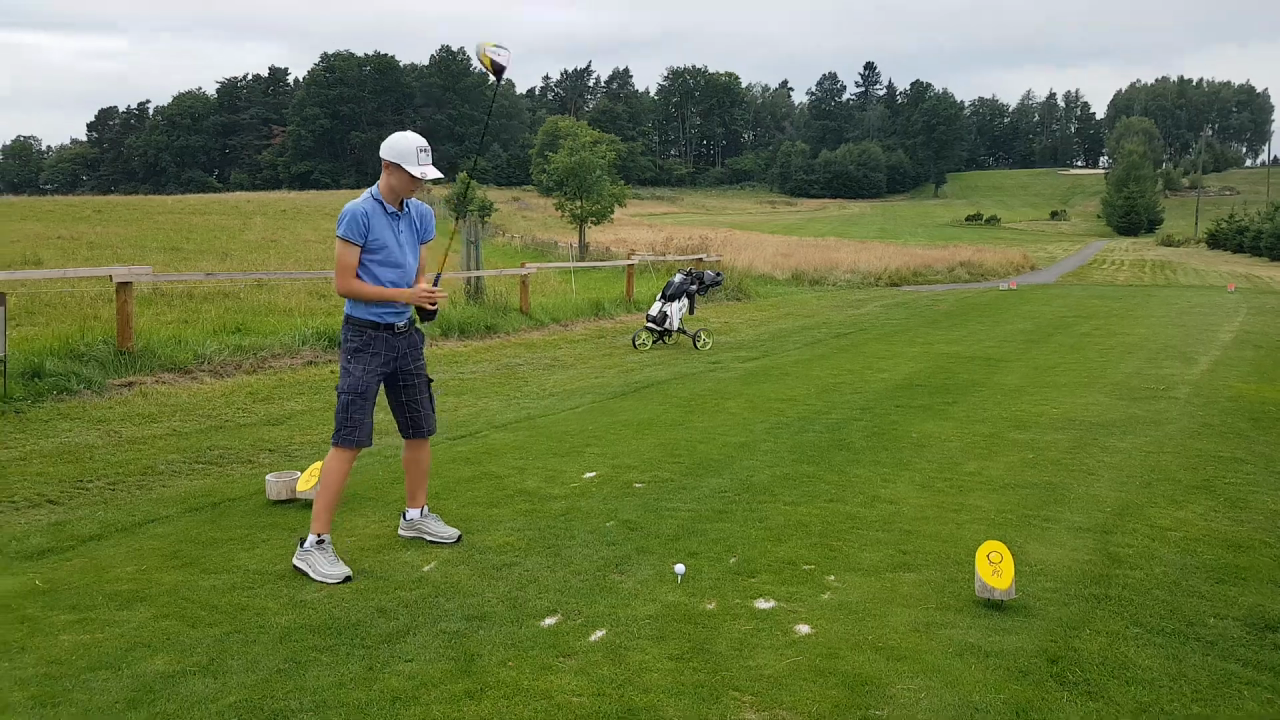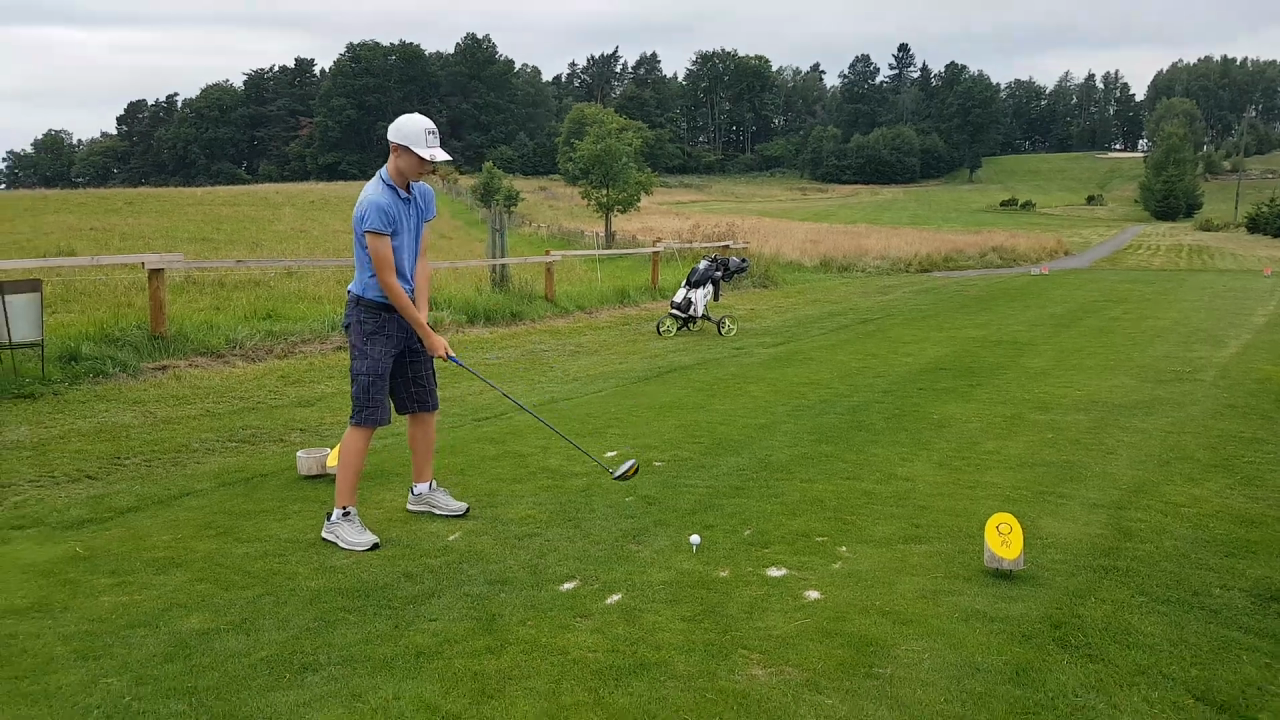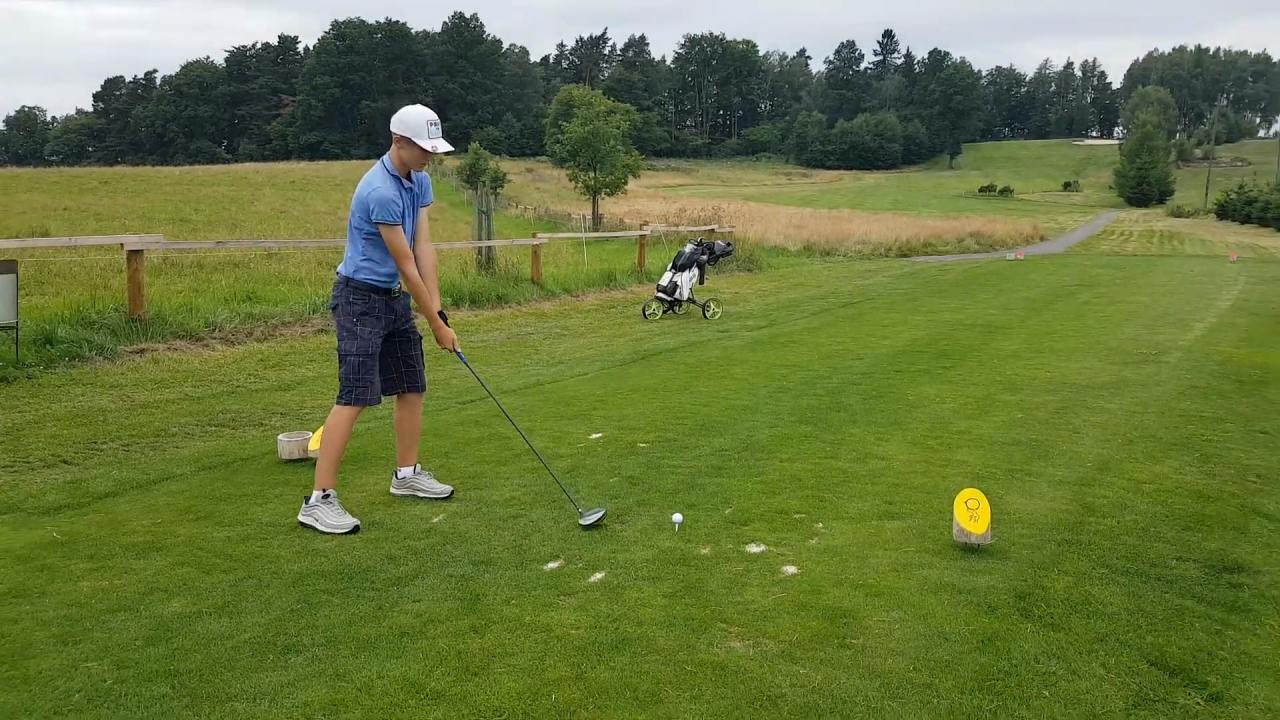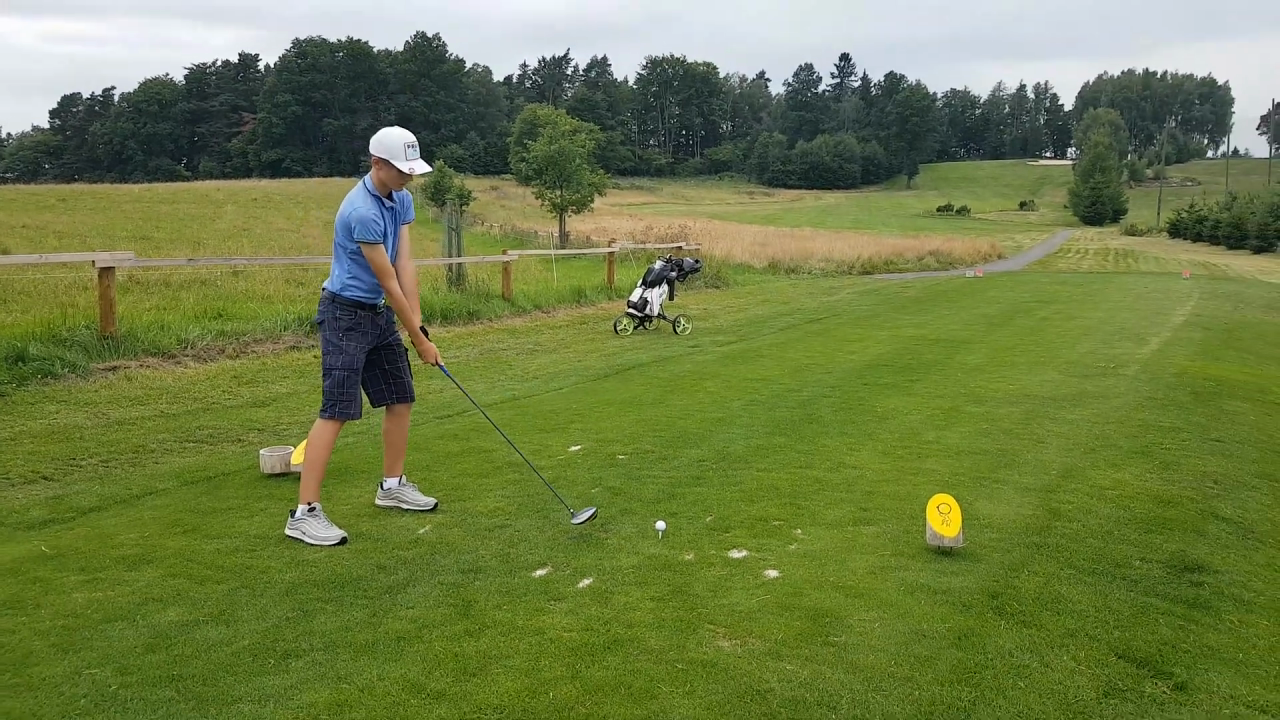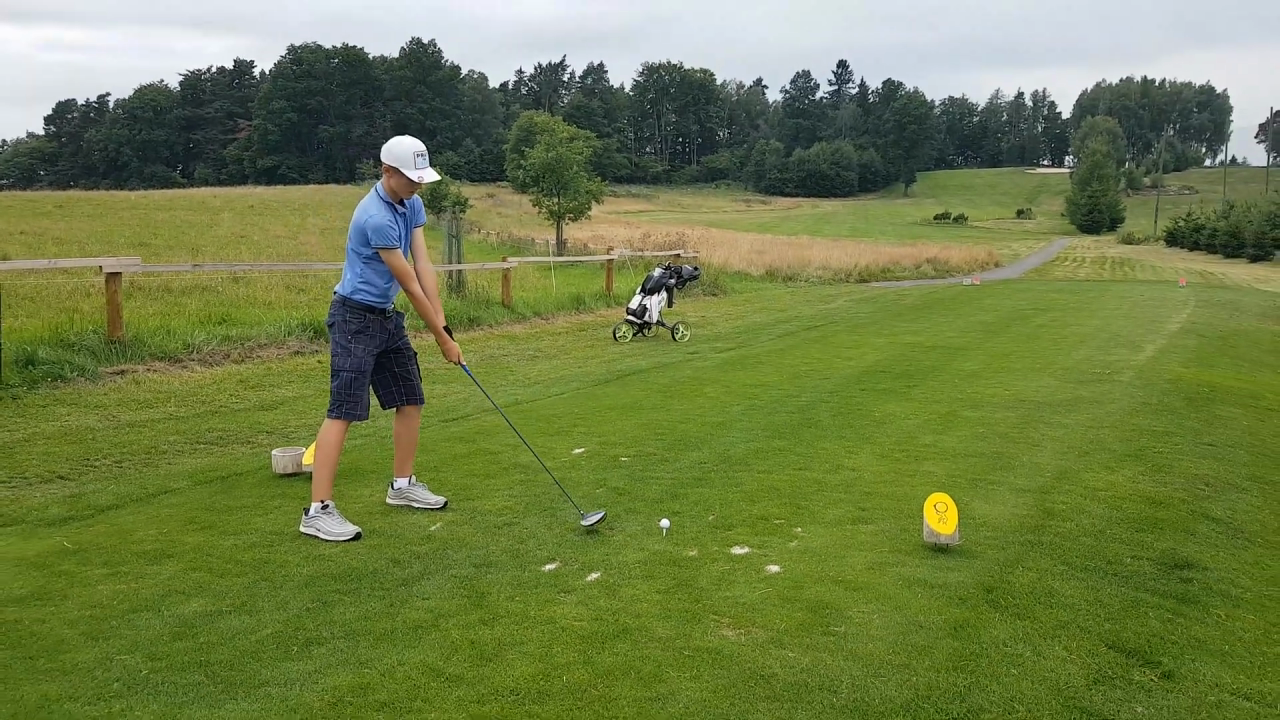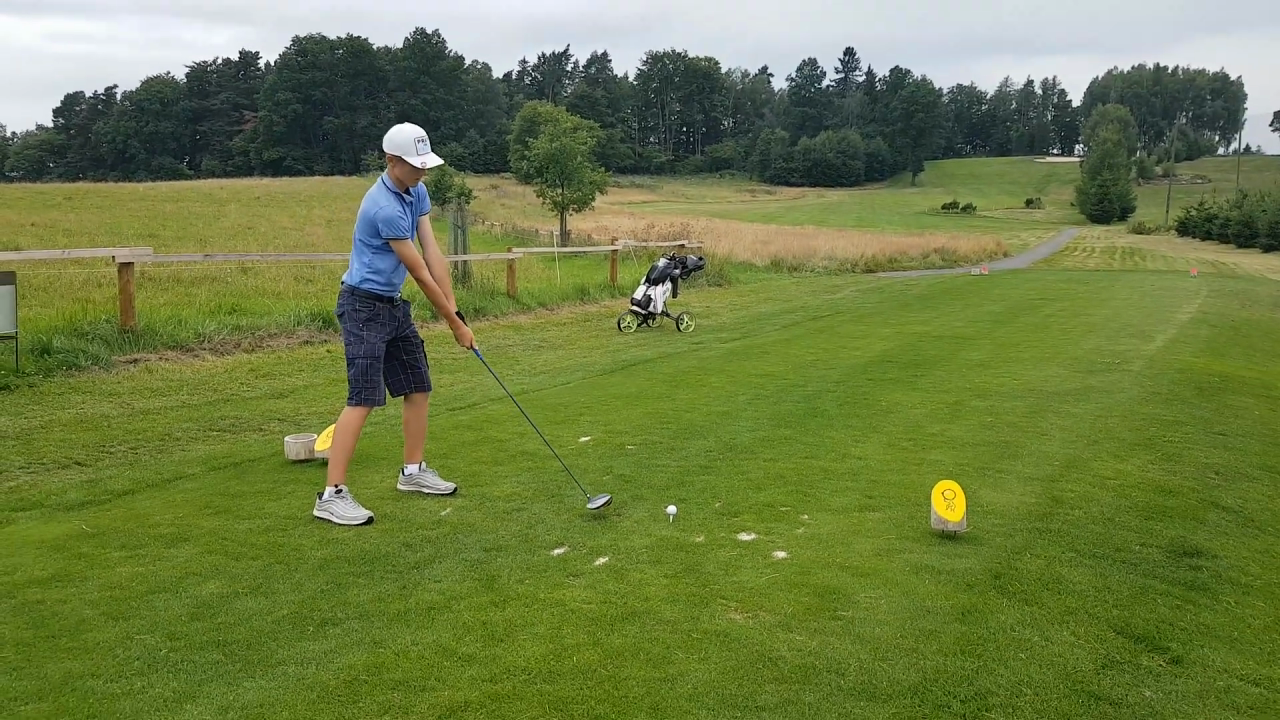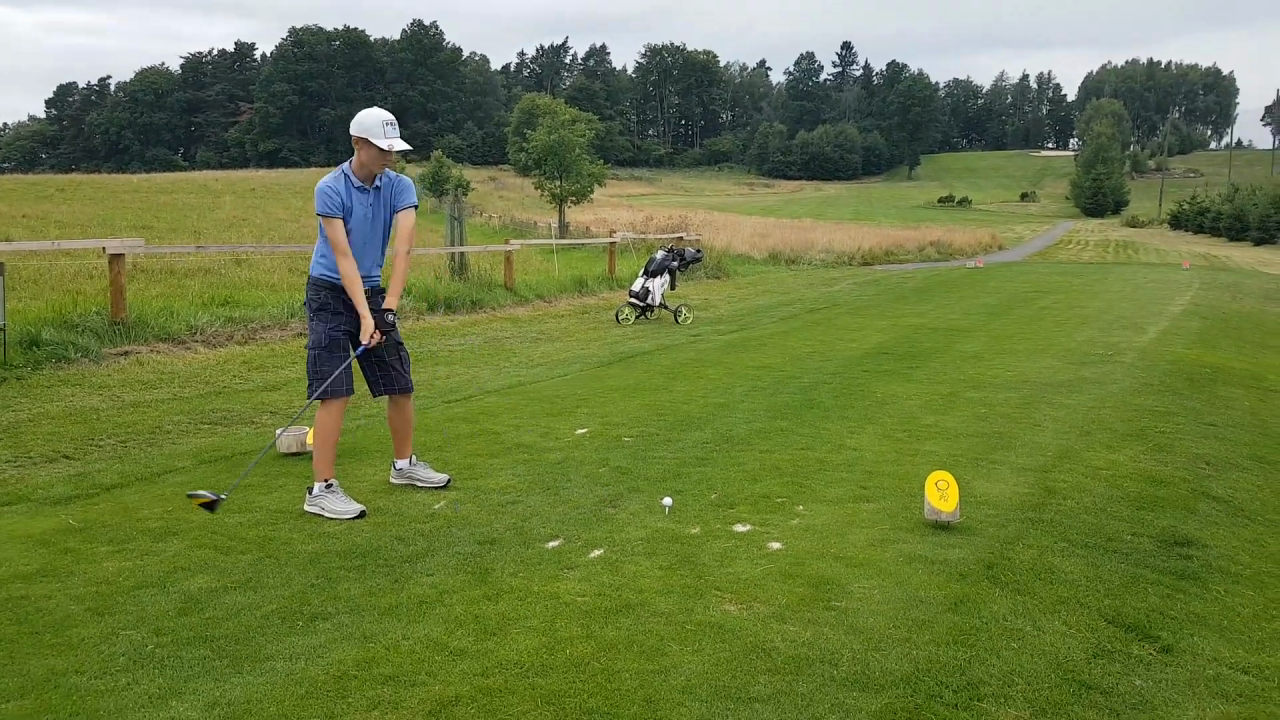
dt=0.4s
person 1, frame 1
left shoulder: (422, 214)
right shoulder: (357, 213)
right elbow: (344, 283)
left wrist: (427, 294)
right wrist: (405, 296)
left hip: (404, 334)
right hip: (364, 337)
left knee: (420, 430)
right knee: (349, 440)
left ankle: (415, 515)
right ankle: (314, 544)
person 1, frame 2
left shoulder: (423, 195)
right shoulder: (377, 202)
left elbow: (419, 263)
right elbow: (386, 281)
left wrist: (425, 320)
right wrist: (426, 334)
left hip: (404, 316)
right hip: (372, 316)
left knee: (424, 406)
right knee: (367, 416)
left ankle: (423, 490)
right ankle: (340, 516)
person 1, frame 3
left shoulder: (420, 181)
right shoulder: (380, 191)
left elbow: (424, 247)
right elbow: (406, 265)
left wrist: (438, 309)
right wrist: (437, 325)
left hip: (392, 297)
right hip: (360, 298)
left knee: (412, 387)
right knee: (355, 396)
left ankle: (407, 474)
right ankle: (319, 499)
person 1, frame 4
left shoulder: (401, 199)
right shoulder: (362, 211)
left elbow: (405, 264)
right elbow: (389, 281)
left wrist: (419, 324)
right wrist: (419, 340)
left hip: (378, 313)
right hip: (345, 315)
left knee: (400, 398)
right knee: (336, 410)
left ankle: (392, 485)
right ankle: (305, 512)
person 1, frame 5
left shoulder: (413, 205)
right shoulder: (375, 217)
left elbow: (424, 267)
right elbow: (410, 284)
left wrist: (443, 324)
right wrist: (442, 339)
left hip: (386, 317)
right hip: (355, 318)
left knee: (411, 400)
right knee: (344, 411)
left ankle: (403, 485)
right ankle: (318, 510)
person 1, frame 6
left shoulder: (417, 193)
right shoulder: (383, 209)
left elbow: (433, 253)
right elbow: (420, 271)
left wrist: (455, 308)
right wrist: (455, 323)
left hip: (393, 305)
right hip: (363, 306)
left knee: (418, 388)
right knee: (363, 398)
left ankle: (413, 471)
right ankle: (331, 494)
person 1, frame 7
left shoulder: (401, 187)
right shoulder: (329, 188)
left elbow: (402, 251)
right elbow: (343, 257)
left wrist: (388, 306)
right wrist: (363, 314)
left hip: (375, 296)
right hip: (333, 301)
left knee: (399, 387)
right knee: (334, 393)
left ankle: (405, 465)
right ankle: (321, 490)
